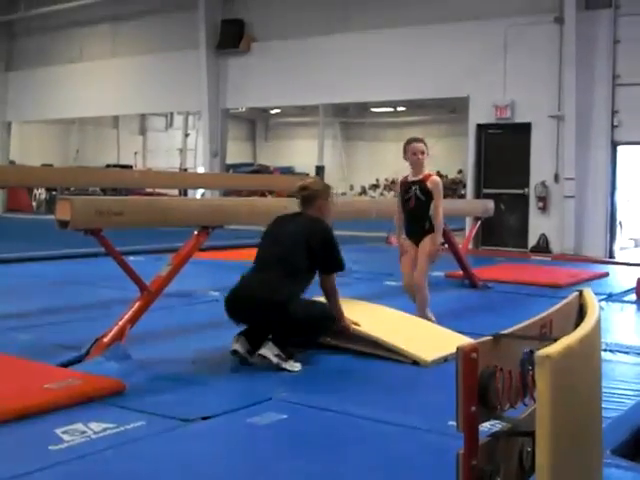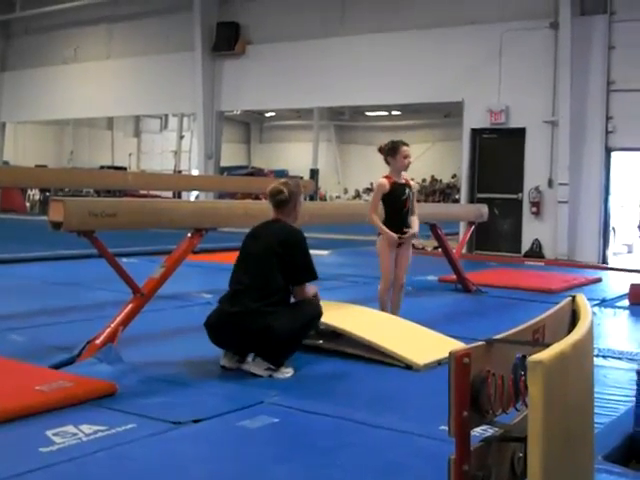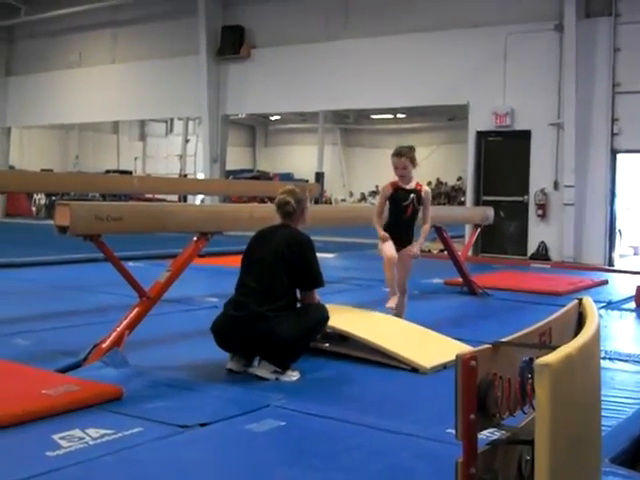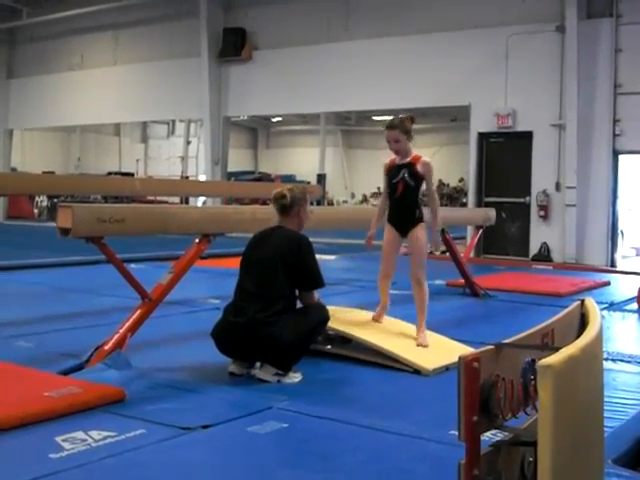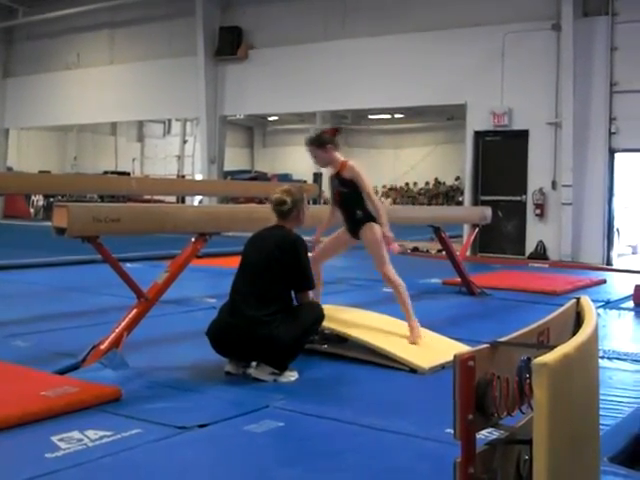
dt=1s
person 1, frame 1
left shoulder: (280, 221)
right shoulder: (321, 229)
right elbow: (328, 283)
right wrist: (339, 318)
right hip: (274, 302)
right knee: (325, 315)
left ankle: (246, 341)
right ankle: (279, 349)
person 1, frame 2
left shoulder: (255, 232)
right shoulder: (293, 236)
right elbow: (300, 294)
right wrist: (311, 292)
right hip: (257, 329)
right knee: (312, 309)
left ankle: (235, 354)
right ankle: (267, 361)
person 1, frame 3
left shoulder: (260, 236)
right shoulder: (301, 241)
right elbow: (308, 299)
left wrist: (292, 298)
right wrist: (314, 301)
right hip: (263, 332)
right knee: (319, 313)
left ankle: (242, 357)
right ankle: (273, 364)
person 1, frame 4
left shoulder: (258, 238)
right shoulder: (299, 242)
right elbow: (309, 300)
right wrist: (316, 301)
right hip: (263, 337)
right knee: (319, 313)
left ankle: (243, 361)
right ankle: (275, 367)
person 1, frame 5
left shoulder: (257, 237)
right shoulder: (294, 241)
right elbow: (304, 299)
right wrist: (312, 301)
right hip: (258, 336)
right knee: (314, 312)
left ankle: (239, 360)
right ankle: (271, 366)
person 2, frame 1
left shoulder: (433, 181)
right shoulder: (402, 183)
left elbow: (438, 213)
right elbow: (400, 213)
left wrist: (437, 242)
right wrist: (399, 239)
left hip: (427, 235)
right hip: (409, 237)
left knee: (420, 282)
right knee: (408, 283)
left ankle: (421, 320)
right ankle: (426, 313)
person 2, frame 2
left shoulder: (410, 184)
right shoulder: (383, 183)
left elbow: (413, 213)
right elbow: (372, 213)
left wrist: (415, 229)
right wrist: (387, 233)
left hip: (404, 237)
right hip: (388, 237)
left knee: (400, 283)
right knee: (386, 282)
person 2, frame 3
left shoulder: (424, 191)
right shoulder: (389, 188)
left elbow: (426, 223)
right elbow: (377, 215)
left wrist: (418, 245)
right wrist: (379, 230)
left hip: (407, 242)
right hip: (388, 237)
left knee: (403, 286)
right knee: (390, 257)
right ankle: (393, 294)
person 2, frame 4
left shoulder: (423, 164)
right shoulder: (388, 166)
left elbow: (432, 198)
left wrist: (435, 229)
right wrist: (373, 228)
left hip: (415, 223)
right hip: (393, 223)
left knee: (418, 276)
right knee: (386, 272)
left ankle: (421, 328)
right ankle: (383, 304)
person 2, frame 5
left shoulder: (350, 168)
right shoulder: (333, 177)
left elbow: (371, 197)
right elbow: (334, 209)
left wrist: (385, 227)
right wrist: (318, 234)
left hip: (366, 224)
right hip: (349, 227)
left knee: (387, 273)
right knee: (316, 258)
left ankle: (412, 322)
